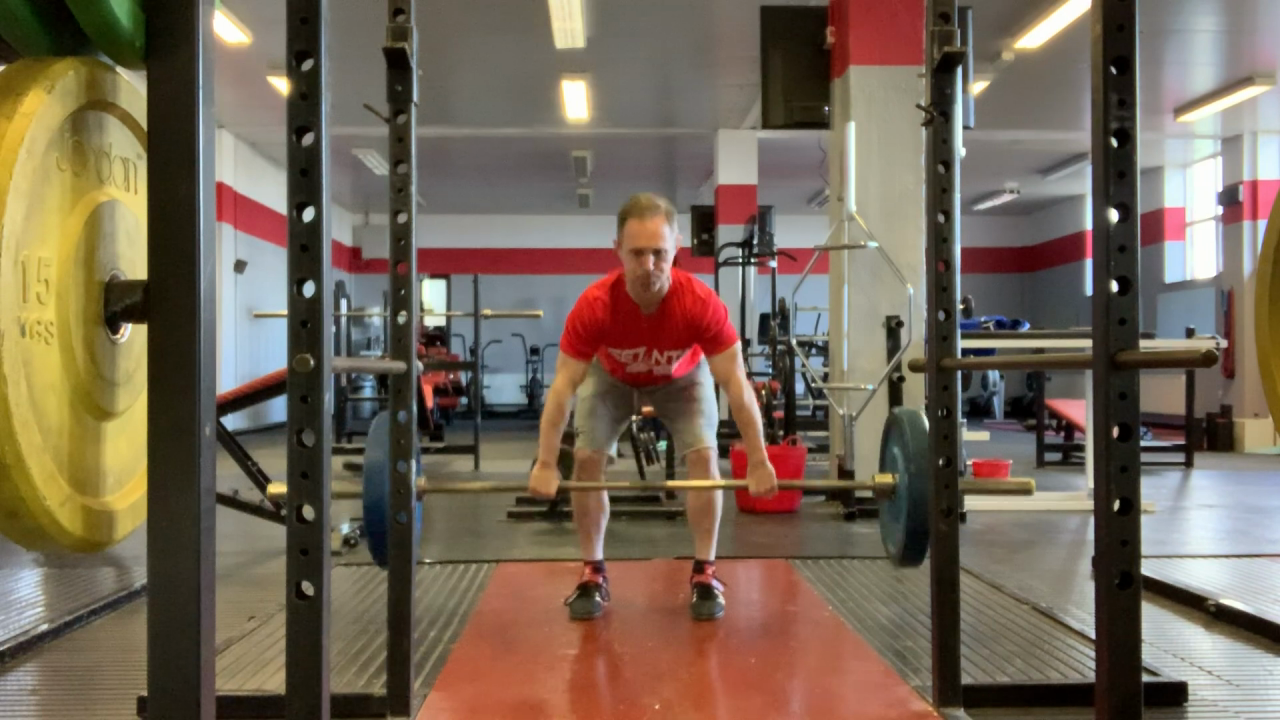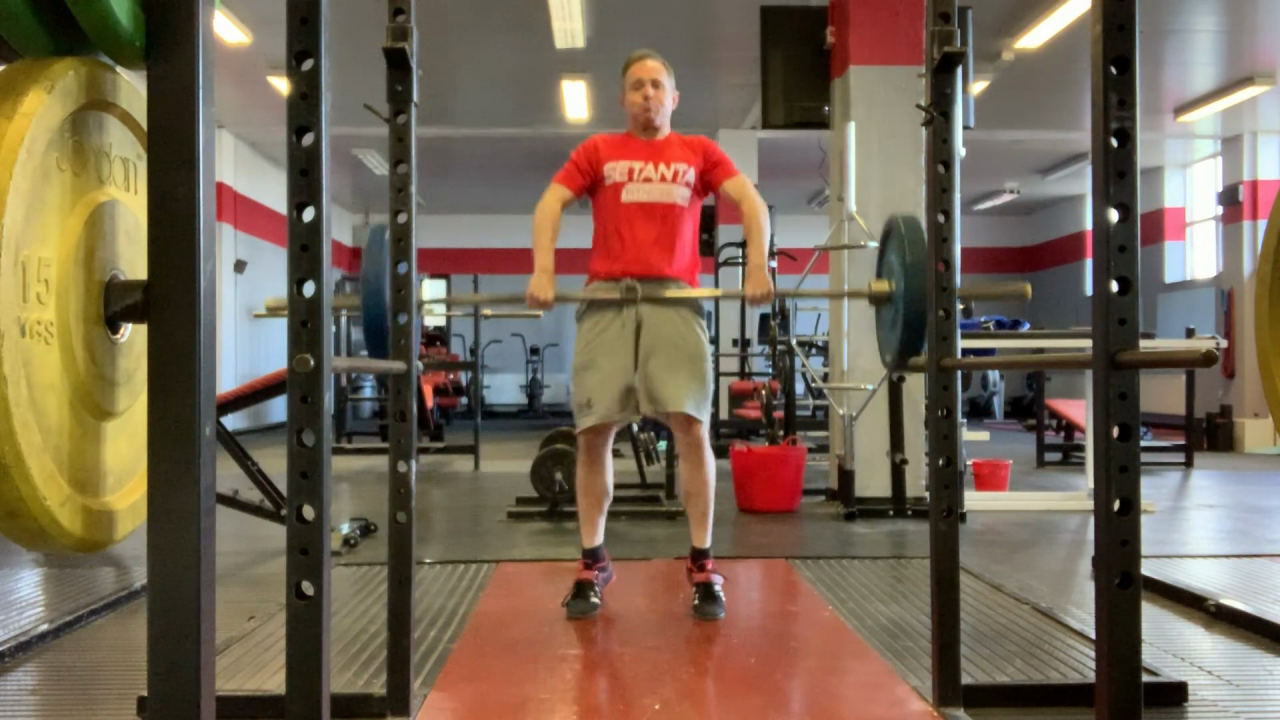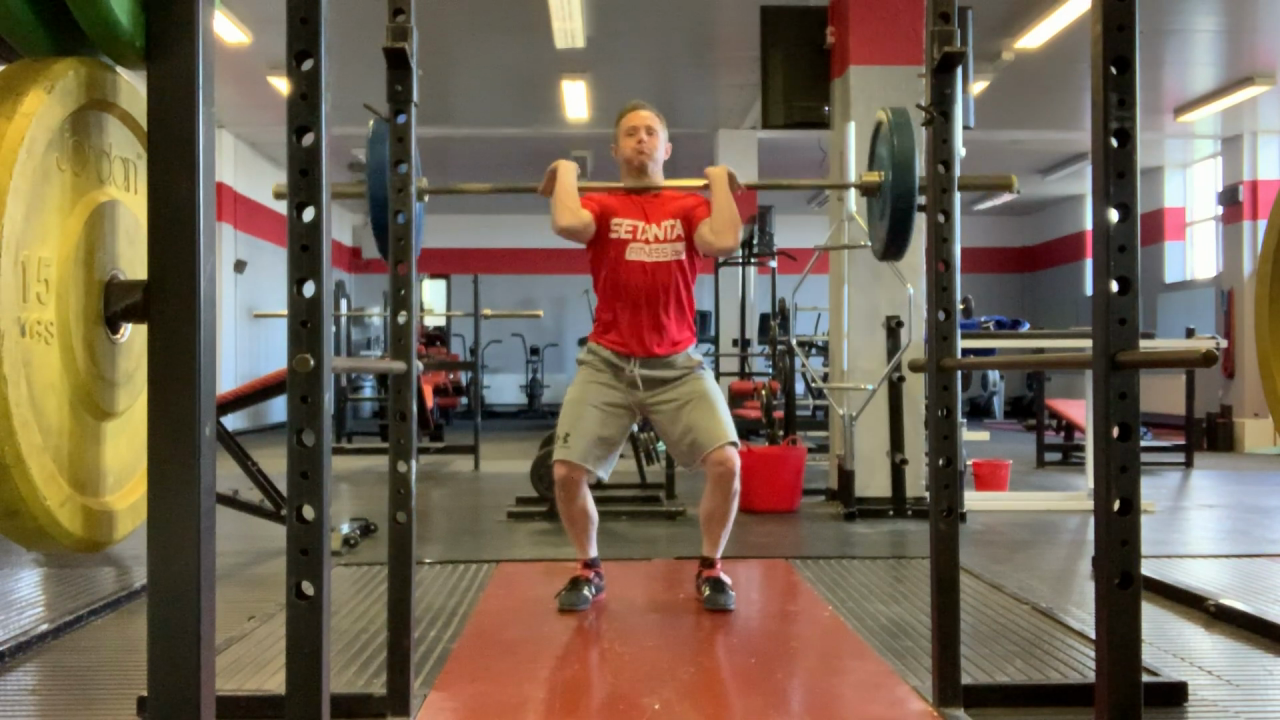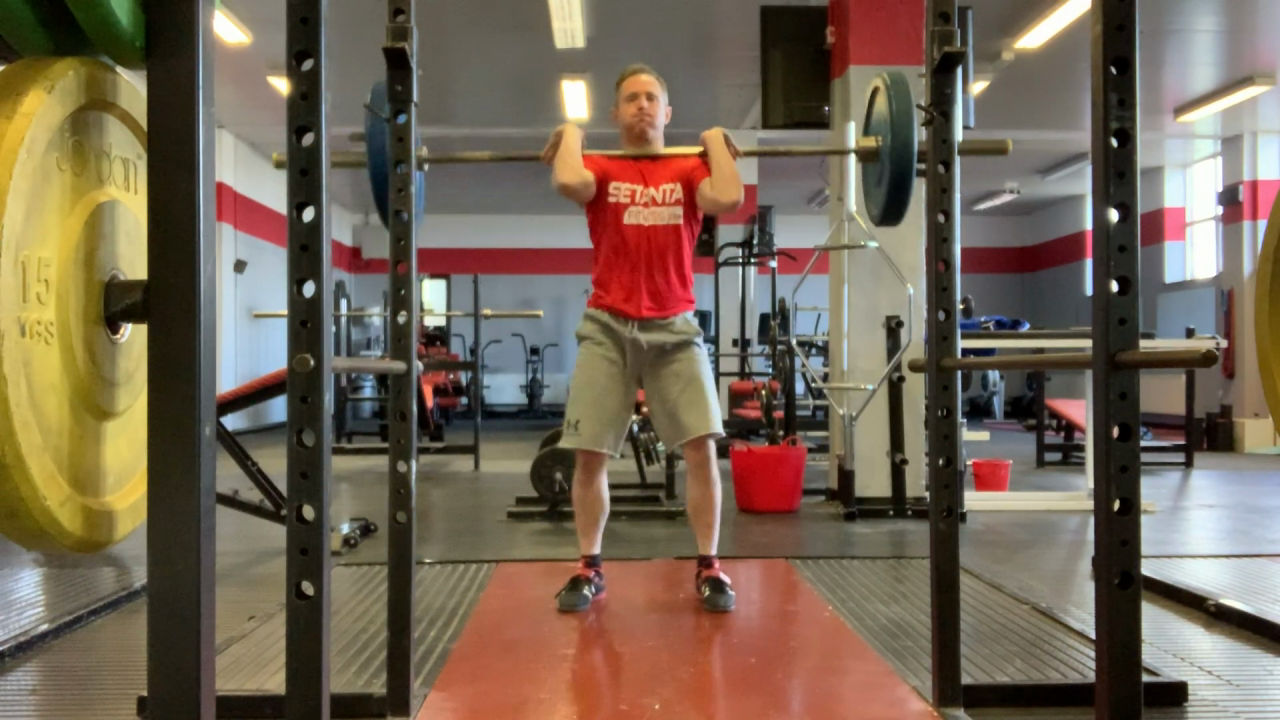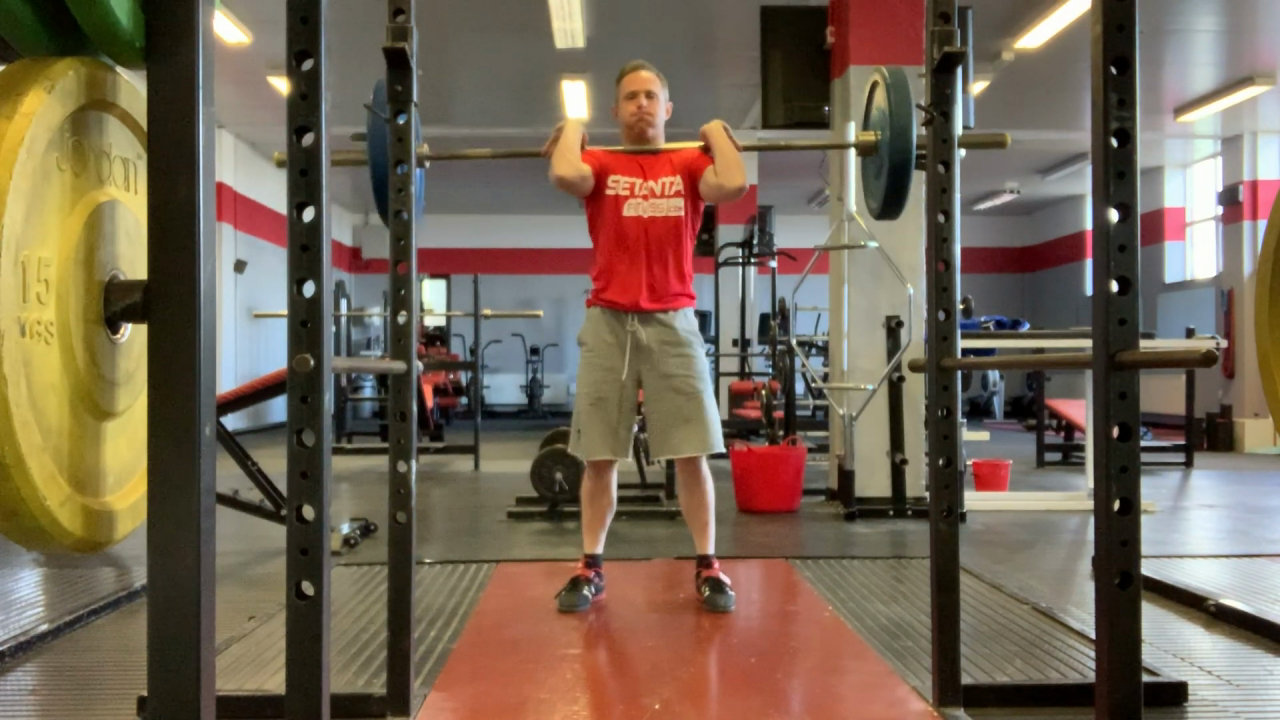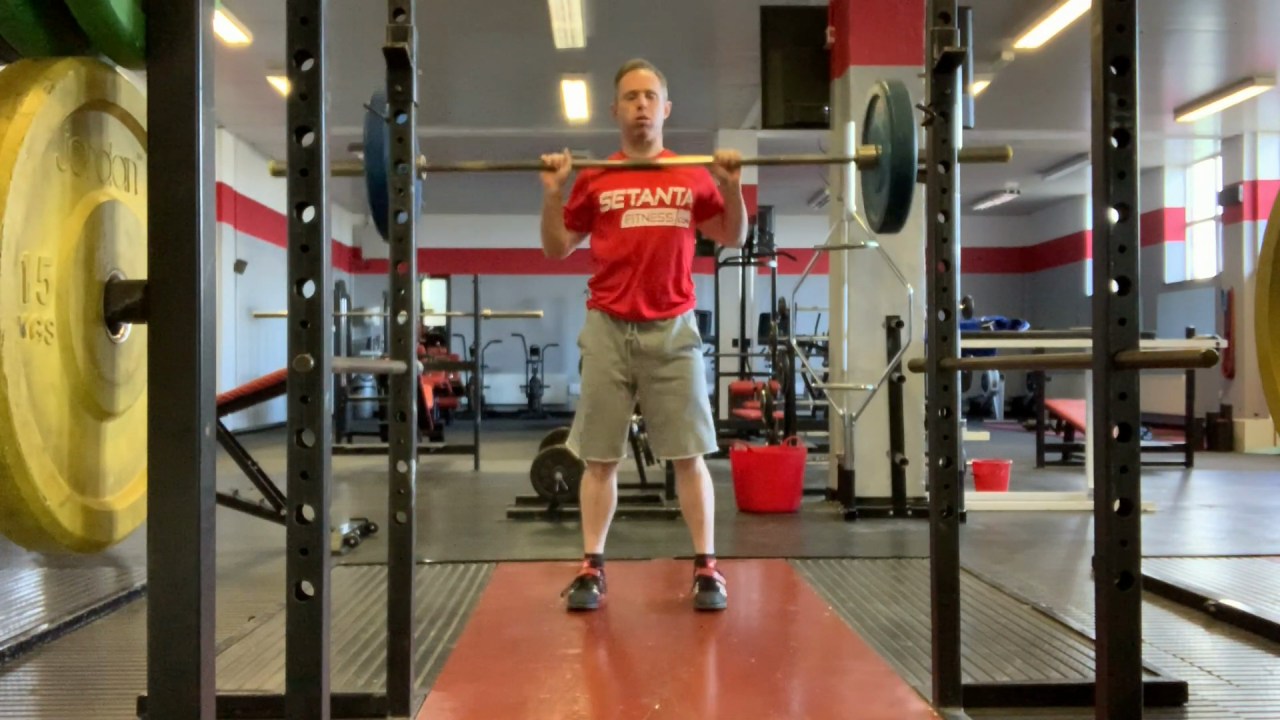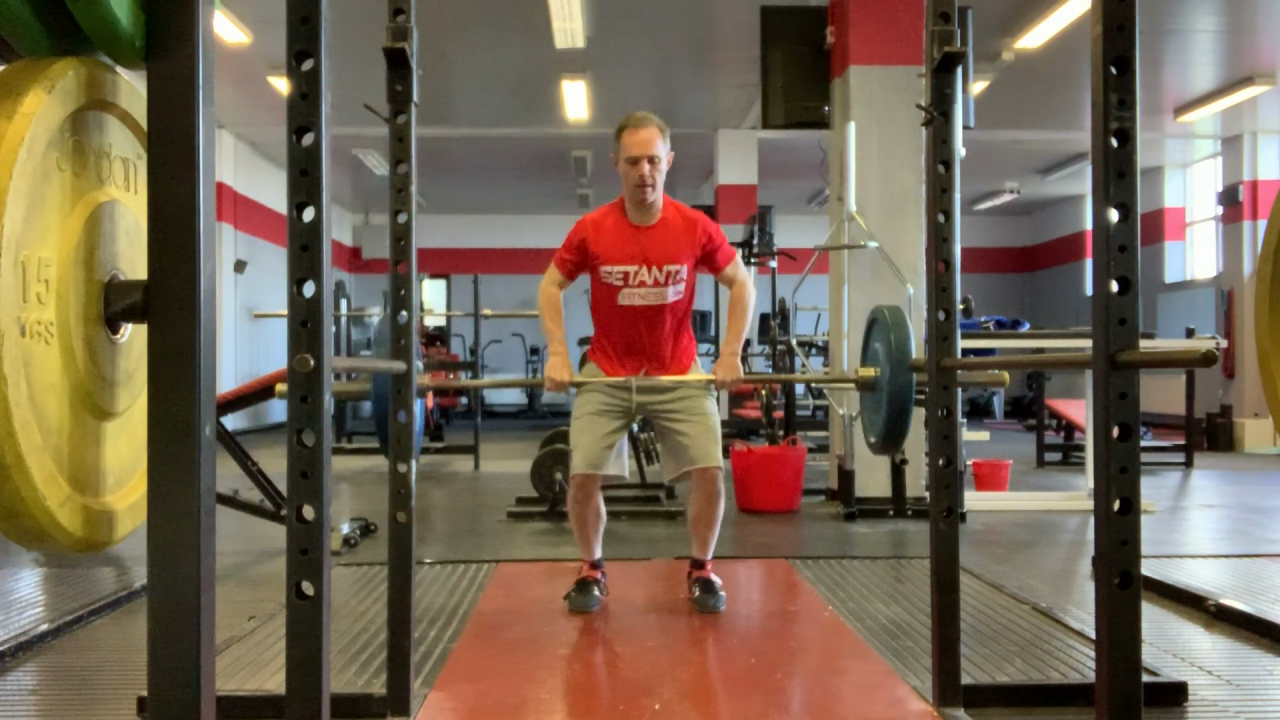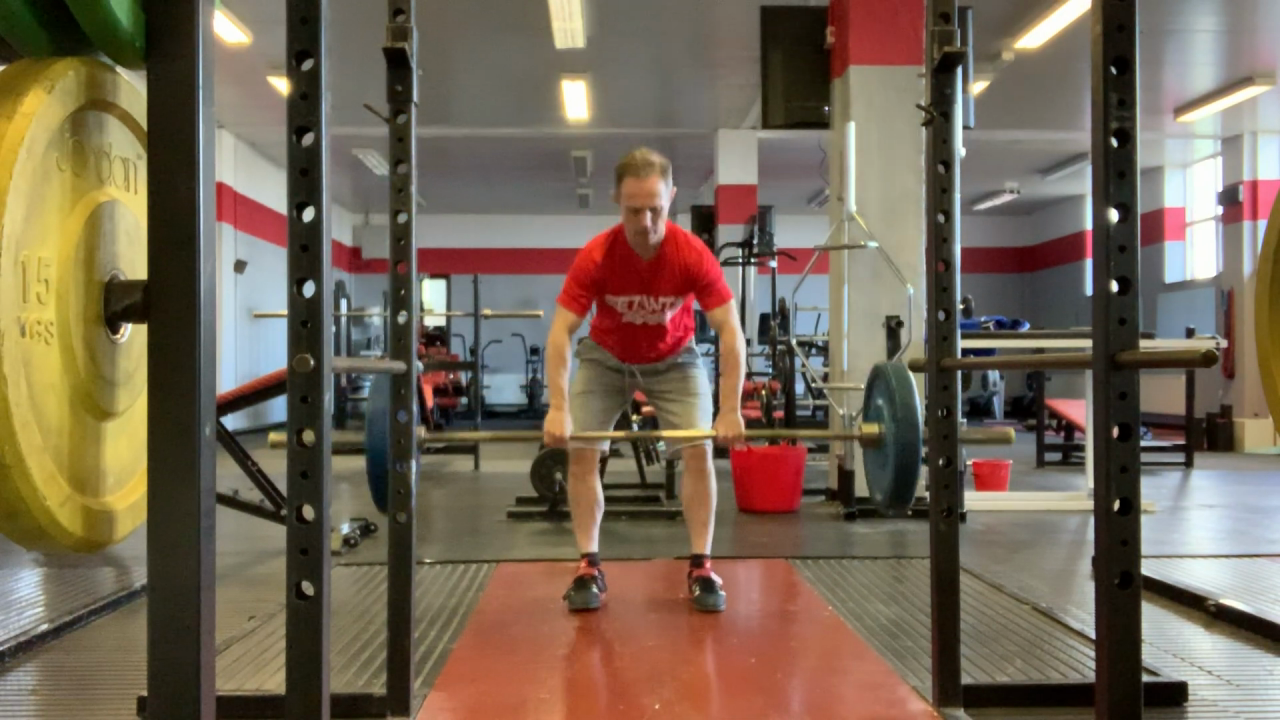
dt=0.4s
person 1, frame 1
left shoulder: (700, 303)
right shoulder: (594, 305)
left elbow: (736, 385)
right elbow: (564, 385)
left wrist: (758, 462)
right wrist: (545, 464)
left hip: (682, 378)
right hip: (612, 378)
left knee: (703, 456)
right knee: (587, 458)
left ankle: (704, 573)
right ankle: (593, 574)
person 1, frame 2
left shoulder: (699, 152)
right shoulder: (598, 150)
left elbow: (751, 203)
right elbow: (550, 204)
left wrist: (757, 267)
right wrist: (543, 271)
left hip: (675, 304)
right hip: (606, 305)
left knee: (691, 432)
right knee: (593, 437)
left ankle: (702, 566)
right ankle: (593, 563)
person 1, frame 3
left shoulder: (694, 206)
right shoulder: (598, 206)
left elbow: (724, 242)
right elbow: (566, 223)
left wrist: (720, 188)
right wrist: (565, 177)
left hip: (677, 363)
right hip: (607, 362)
left knee: (725, 462)
right knee: (566, 472)
left ankle: (710, 568)
right ankle: (589, 569)
person 1, frame 4
left shoulder: (691, 170)
right shoulder: (599, 169)
left elbow: (729, 201)
right elbow: (568, 183)
left wrist: (717, 145)
right wrist: (569, 139)
left hip: (674, 330)
right hip: (607, 330)
left knee: (701, 448)
right knee: (588, 454)
left ankle: (708, 567)
right ankle: (590, 567)
person 1, frame 5
left shoulder: (691, 163)
right shoulder: (600, 164)
left elbow: (733, 185)
right elbow: (565, 176)
left wrist: (717, 133)
right wrist: (571, 131)
left hip: (673, 323)
right hip: (608, 323)
left knee: (691, 453)
right knee: (599, 456)
left ankle: (707, 567)
right ankle: (591, 568)
person 1, frame 6
left shoulder: (694, 172)
right shoulder: (593, 176)
left elbow: (733, 236)
right elbow: (556, 247)
left wrist: (729, 180)
right wrist: (552, 188)
left hip: (672, 329)
right hip: (608, 329)
left knee: (688, 454)
right knee: (600, 457)
left ankle: (705, 567)
right ankle: (592, 567)
person 1, frame 7
left shoulder: (696, 227)
right shoulder: (591, 229)
left elbow: (741, 283)
right elbow: (551, 284)
left wrist: (730, 356)
right wrist: (557, 355)
left hip: (679, 376)
right hip: (605, 376)
left knee: (709, 472)
right knee: (581, 477)
left ankle: (701, 570)
right ankle: (591, 570)
person 1, frame 8
left shoulder: (694, 255)
right shoulder: (595, 256)
left elbow: (730, 332)
right elbow: (561, 331)
left wrist: (731, 412)
right wrist: (558, 409)
left hip: (674, 356)
right hip: (604, 356)
left knee: (698, 450)
right knee: (582, 453)
left ankle: (701, 567)
right ankle: (589, 568)
